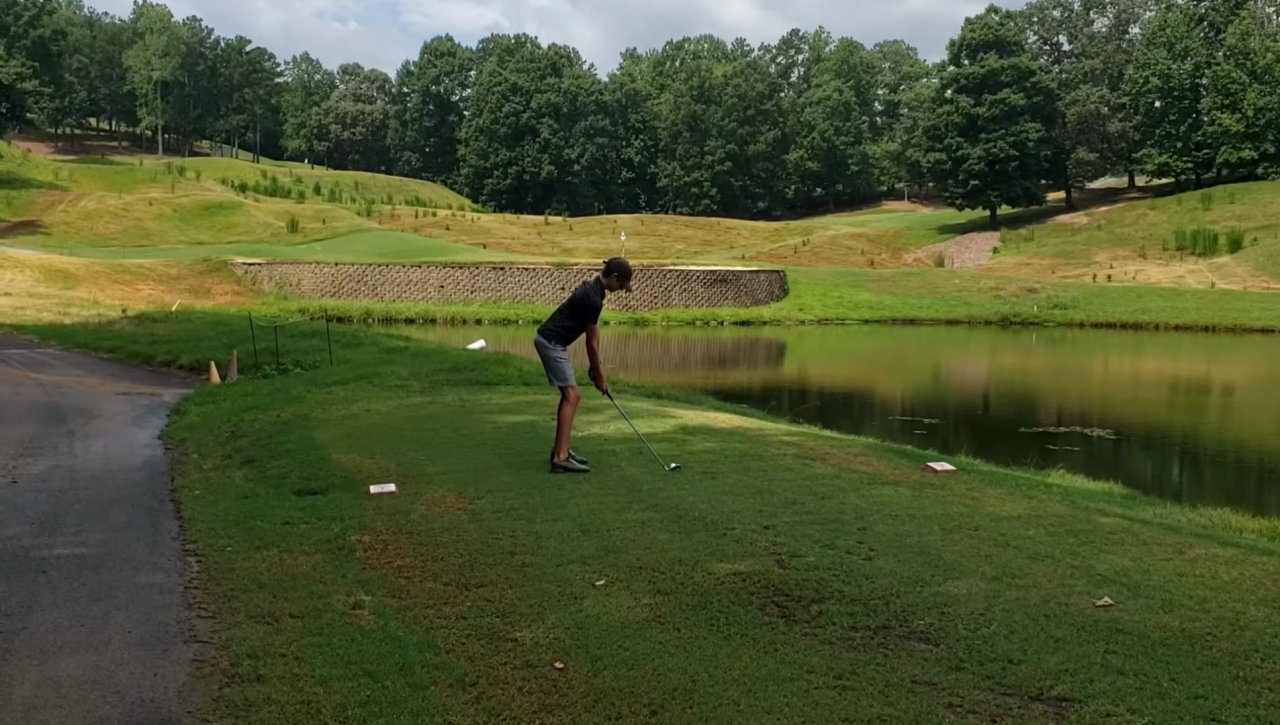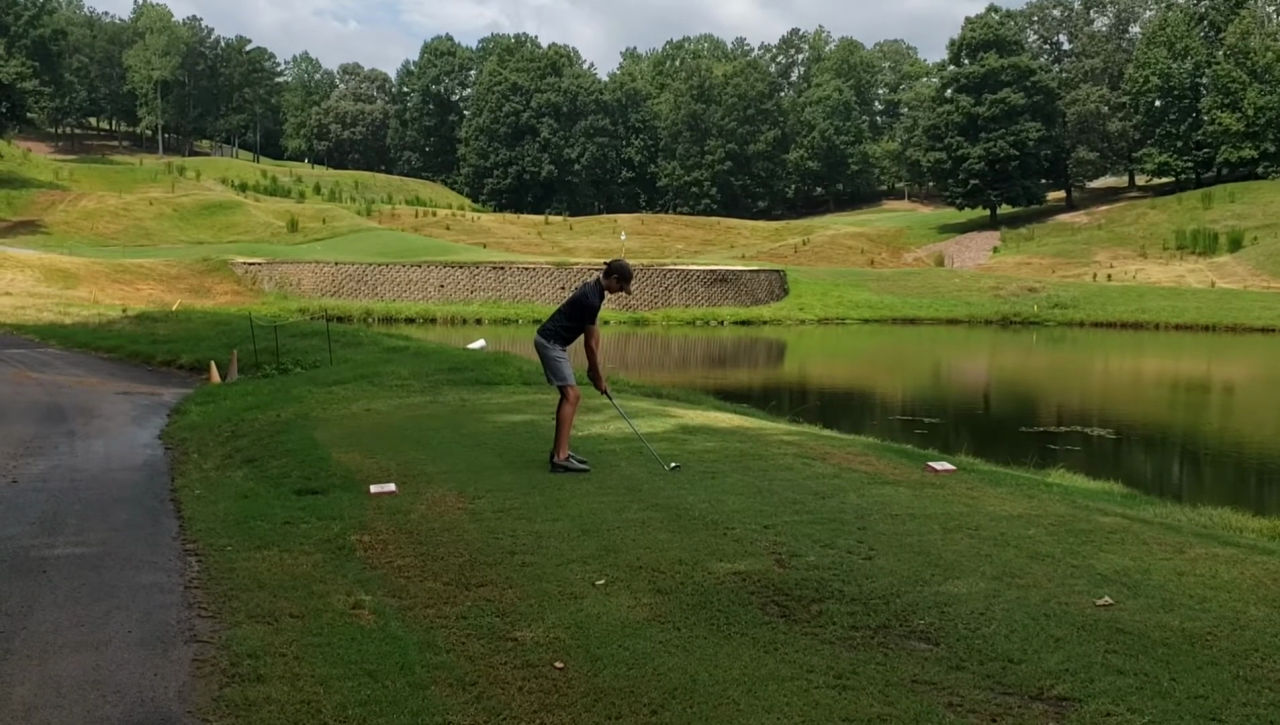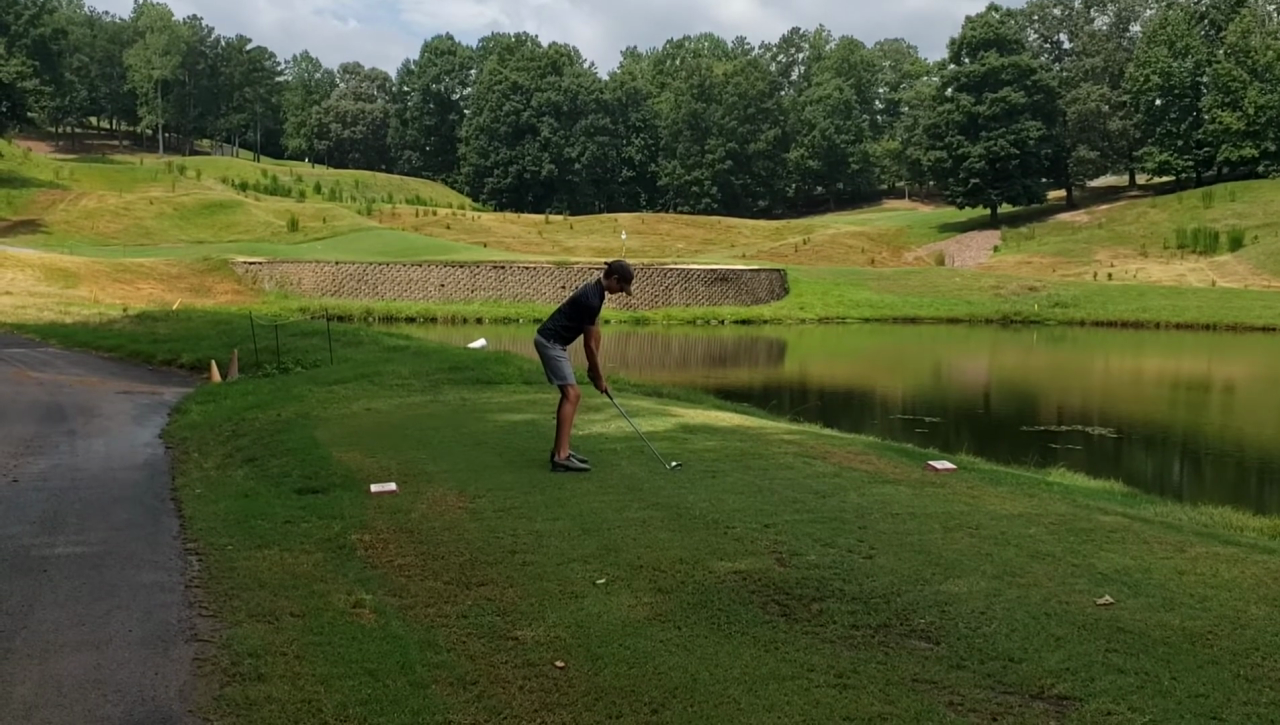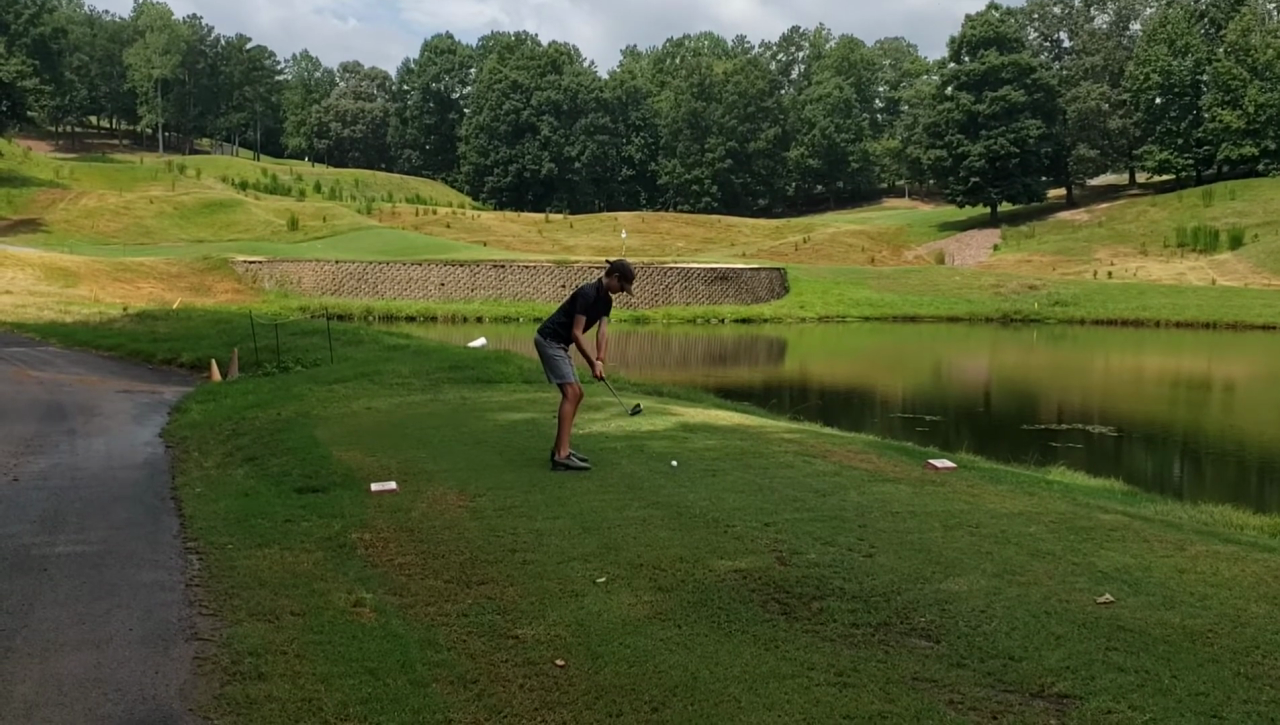
dt=0.4s
person 1, frame 1
left shoulder: (592, 288)
right shoulder: (593, 298)
left elbow: (593, 336)
right elbow: (591, 342)
left wrist: (595, 367)
right wrist: (600, 376)
left hip: (551, 341)
right hip: (551, 343)
left knee: (568, 395)
right knee: (572, 395)
left ankle: (561, 450)
right ankle: (561, 457)
person 1, frame 2
left shoulder: (593, 289)
right shoulder: (591, 299)
left elbow: (594, 332)
right elbow: (590, 342)
left wrist: (594, 368)
right wrist: (598, 377)
left hip: (552, 342)
right hip: (551, 342)
left knee: (568, 395)
right knee: (571, 395)
left ankle: (559, 450)
right ankle: (560, 457)
person 1, frame 3
left shoulder: (595, 292)
right shoulder: (591, 299)
left elbow: (596, 331)
right elbow: (589, 343)
left wrist: (594, 368)
right wrist: (599, 376)
left hip: (553, 342)
right hip: (550, 342)
left knee: (568, 394)
right knee: (572, 394)
left ankle: (560, 449)
right ankle: (561, 456)
person 1, frame 4
left shoulder: (606, 301)
right shoulder: (588, 293)
left elbow: (602, 332)
right elbow: (576, 332)
left wrist: (600, 361)
right wrist: (592, 363)
left hip: (560, 344)
right hip: (549, 340)
left knee: (575, 394)
right knee: (571, 393)
left ankle: (560, 447)
right ankle: (561, 456)
